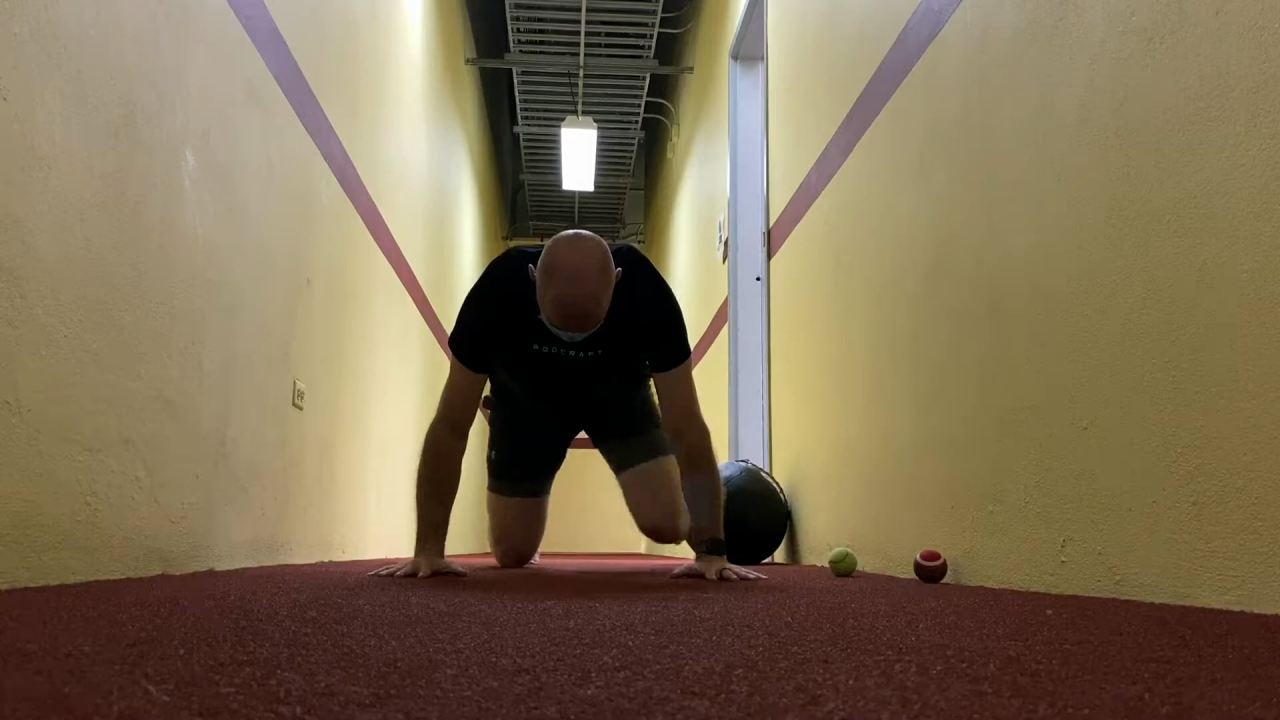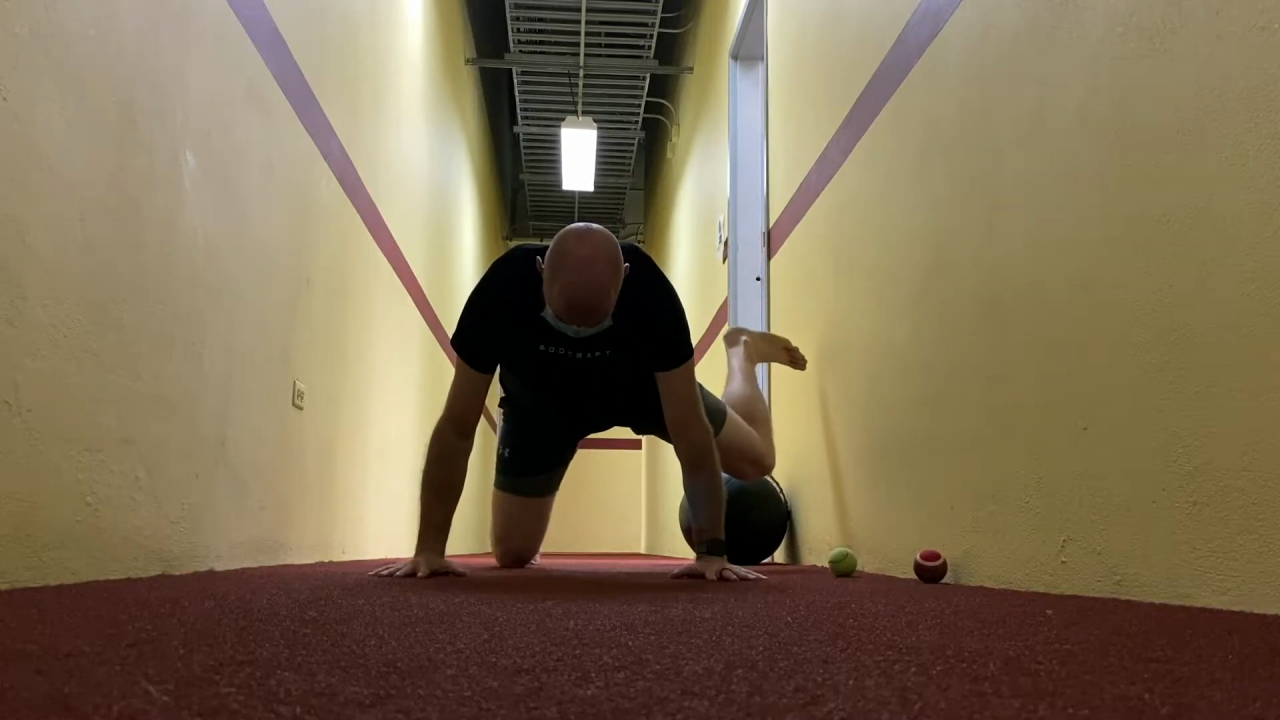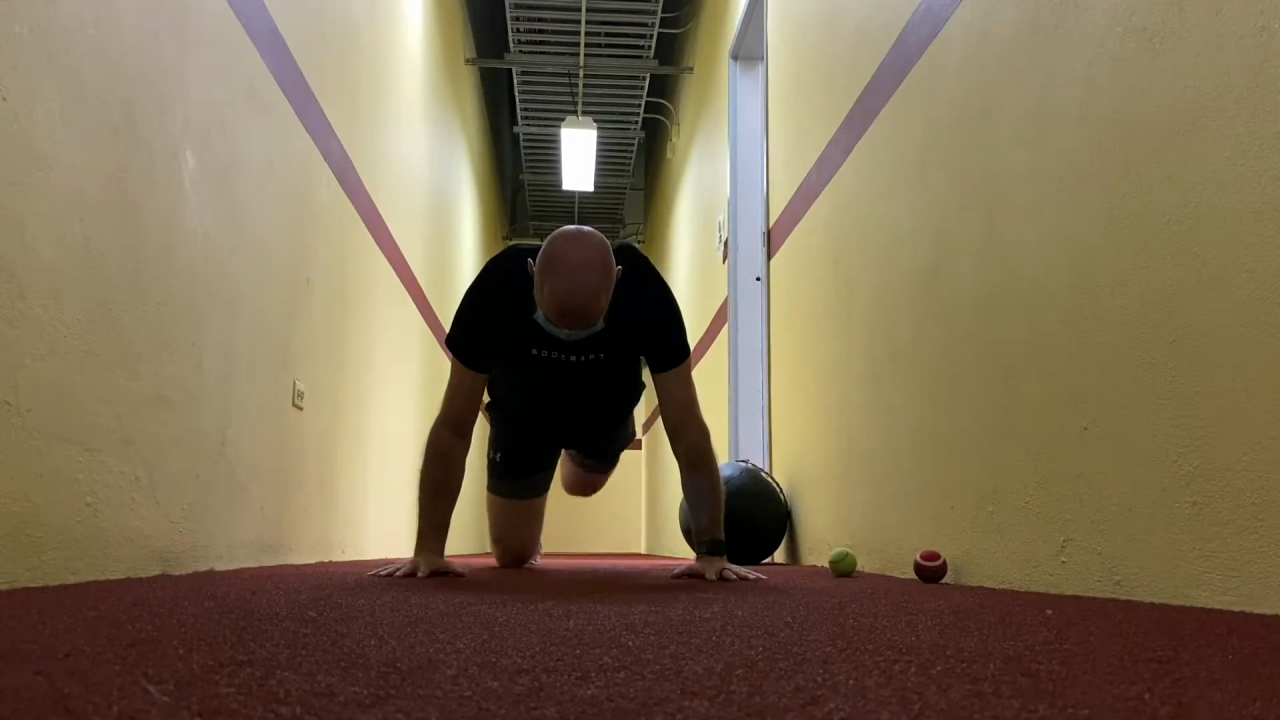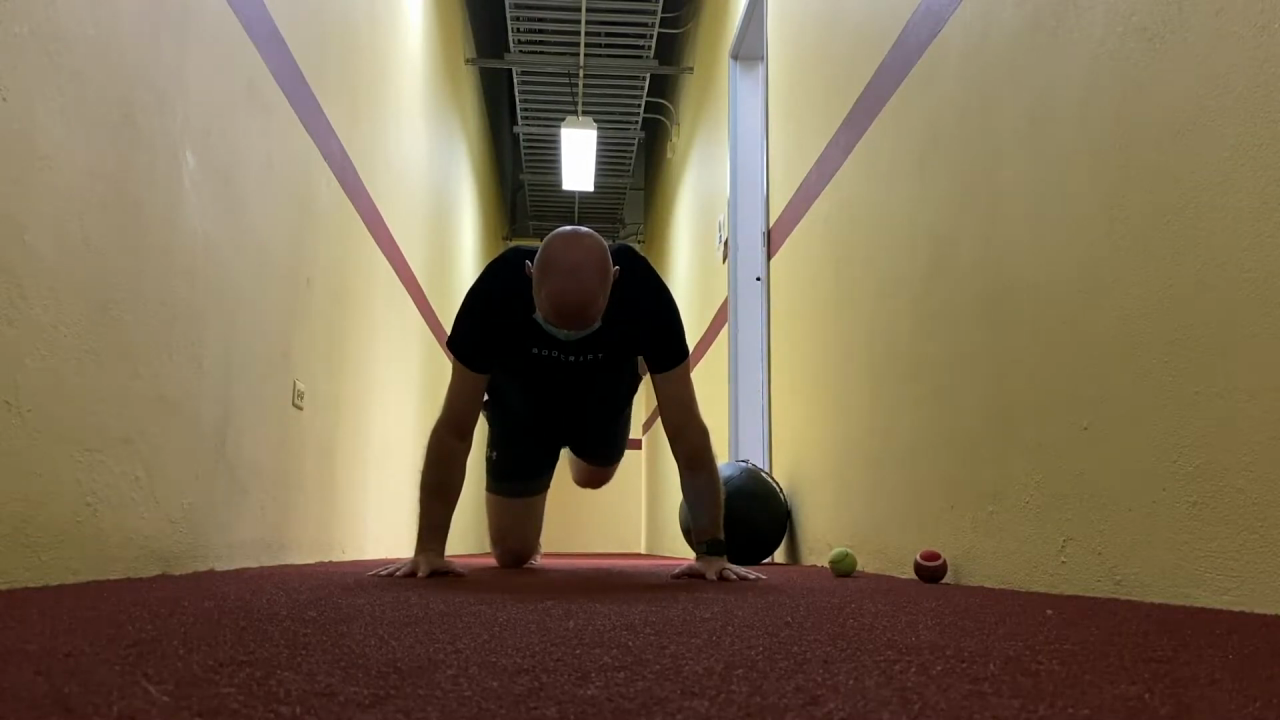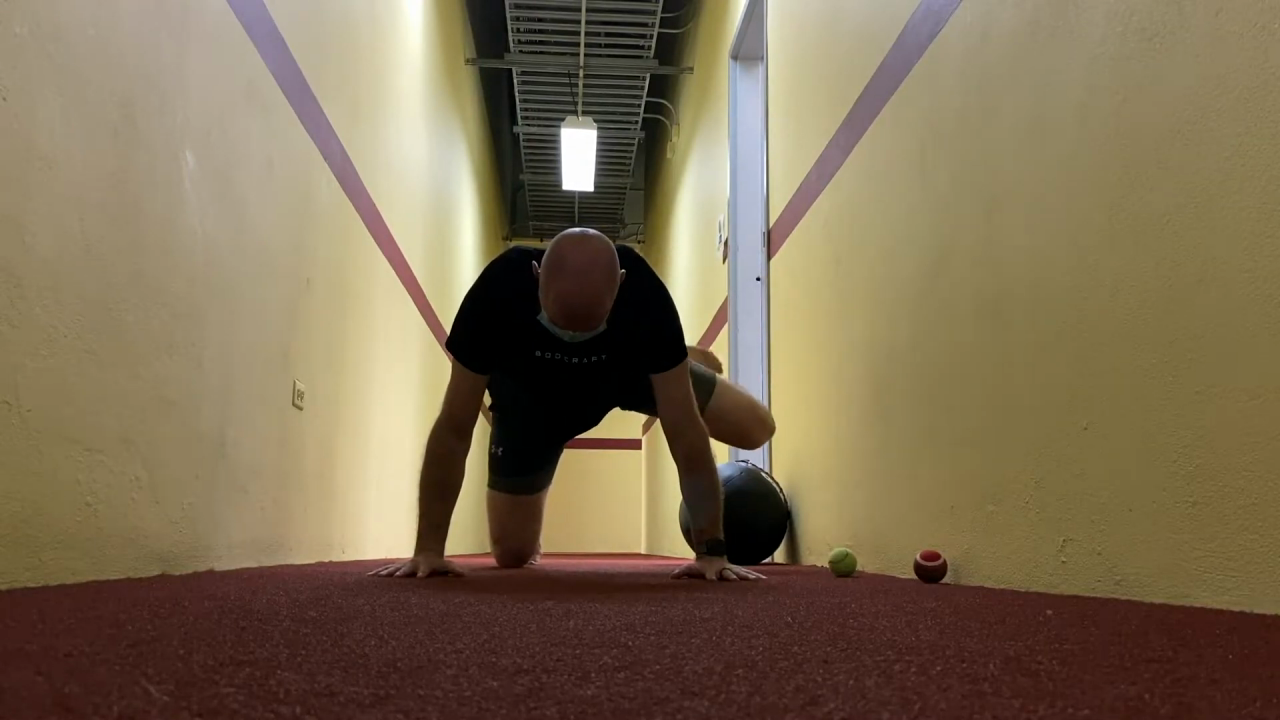
dt=1s
person 1, frame 1
left shoulder: (645, 290)
right shoulder: (499, 287)
left elbow: (685, 427)
right elbow: (451, 426)
left wrist: (710, 550)
right wrist: (428, 549)
left hip: (616, 392)
right hip: (526, 399)
left knee: (668, 525)
right knee: (512, 553)
person 1, frame 2
left shoulder: (650, 290)
right shoulder: (504, 288)
left elbow: (690, 430)
right elbow: (457, 427)
left wrist: (711, 550)
right wrist: (430, 549)
left hip: (635, 385)
right hip: (540, 402)
left knee: (755, 460)
right knee: (512, 554)
left ankle: (740, 351)
person 1, frame 3
left shoulder: (644, 290)
right shoulder: (497, 287)
left elbow: (686, 428)
right elbow: (454, 427)
left wrist: (711, 550)
right wrist: (428, 549)
left hip: (608, 403)
right hip: (524, 409)
left knee: (582, 484)
right knee: (513, 556)
person 1, frame 4
left shoulder: (644, 291)
right shoulder: (496, 289)
left elbow: (685, 428)
right elbow: (455, 429)
left wrist: (711, 550)
right wrist: (429, 550)
left hip: (603, 404)
right hip: (522, 410)
left knee: (590, 477)
right knee: (512, 555)
person 1, frame 5
left shoulder: (644, 293)
right shoulder: (498, 289)
left elbow: (685, 431)
right elbow: (454, 428)
left wrist: (711, 550)
right wrist: (429, 548)
left hip: (623, 372)
right hip: (528, 401)
left knee: (754, 427)
right knee: (512, 554)
